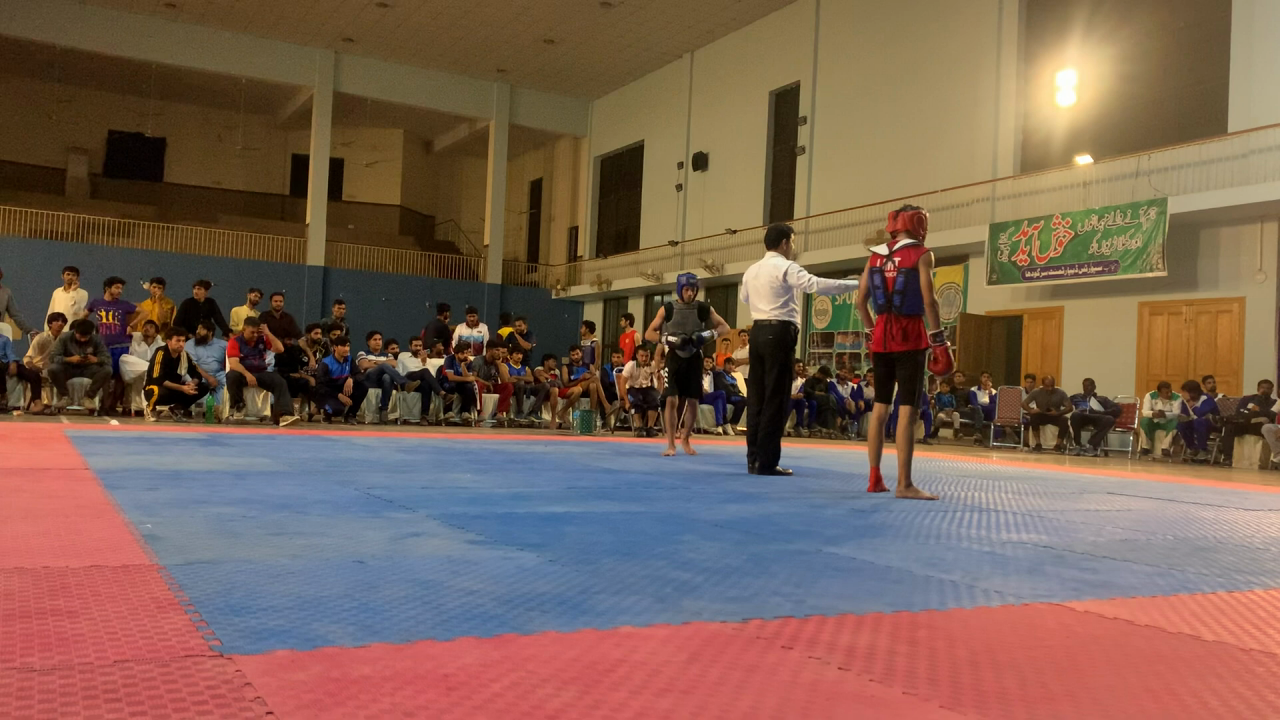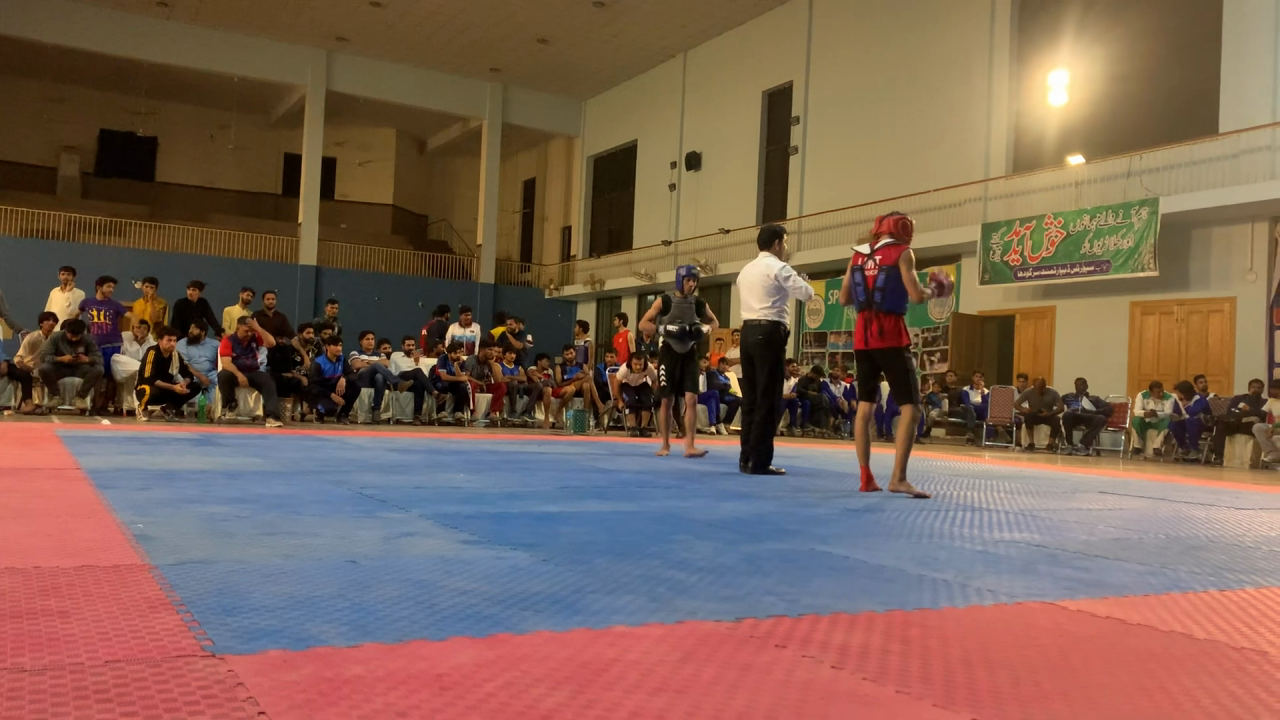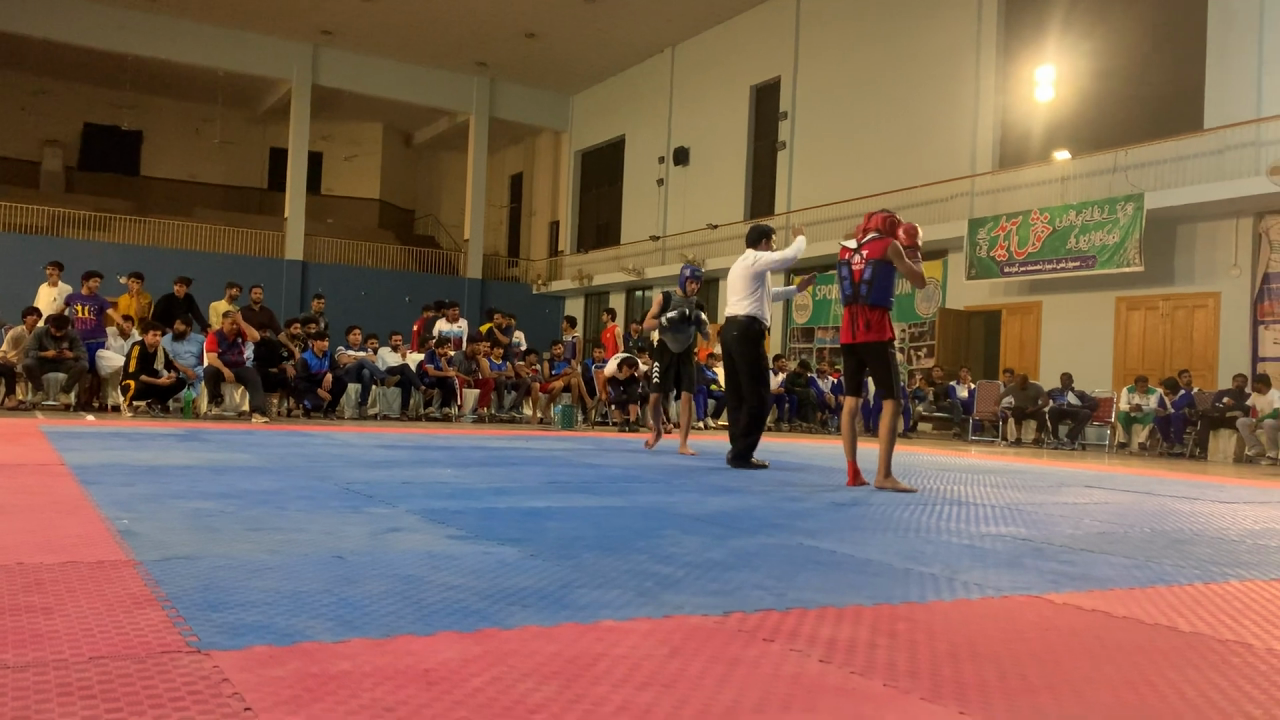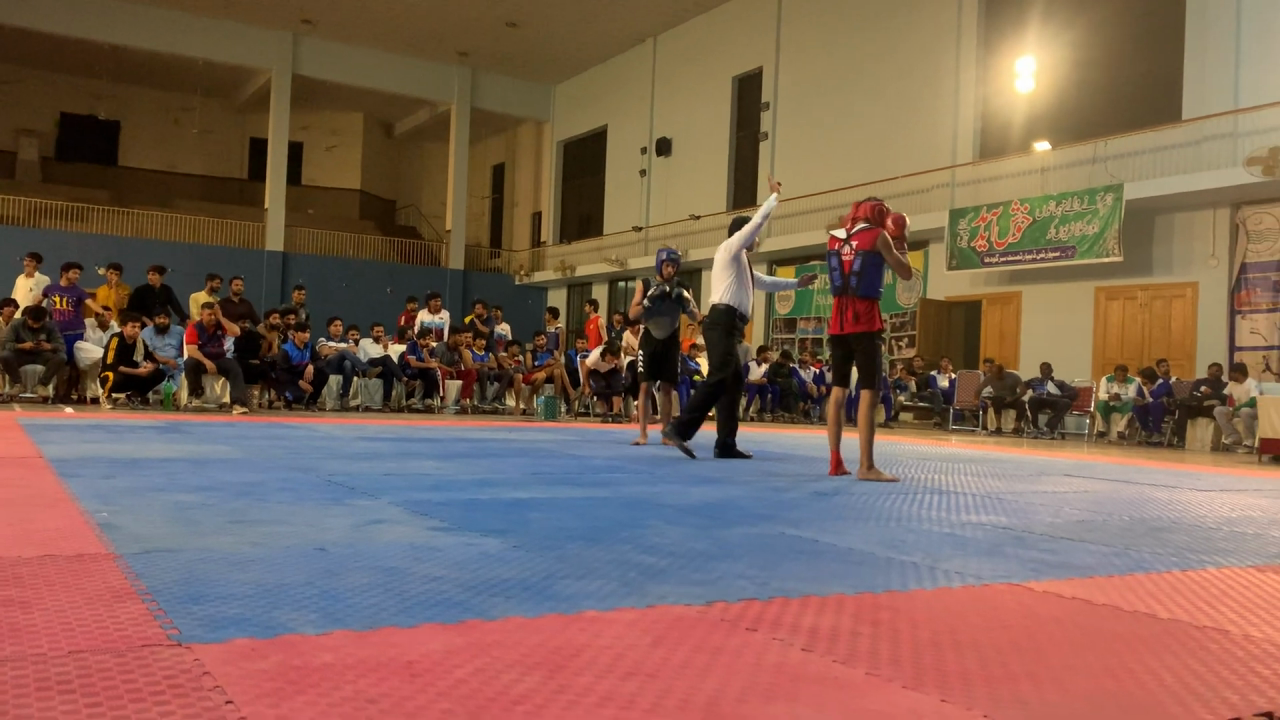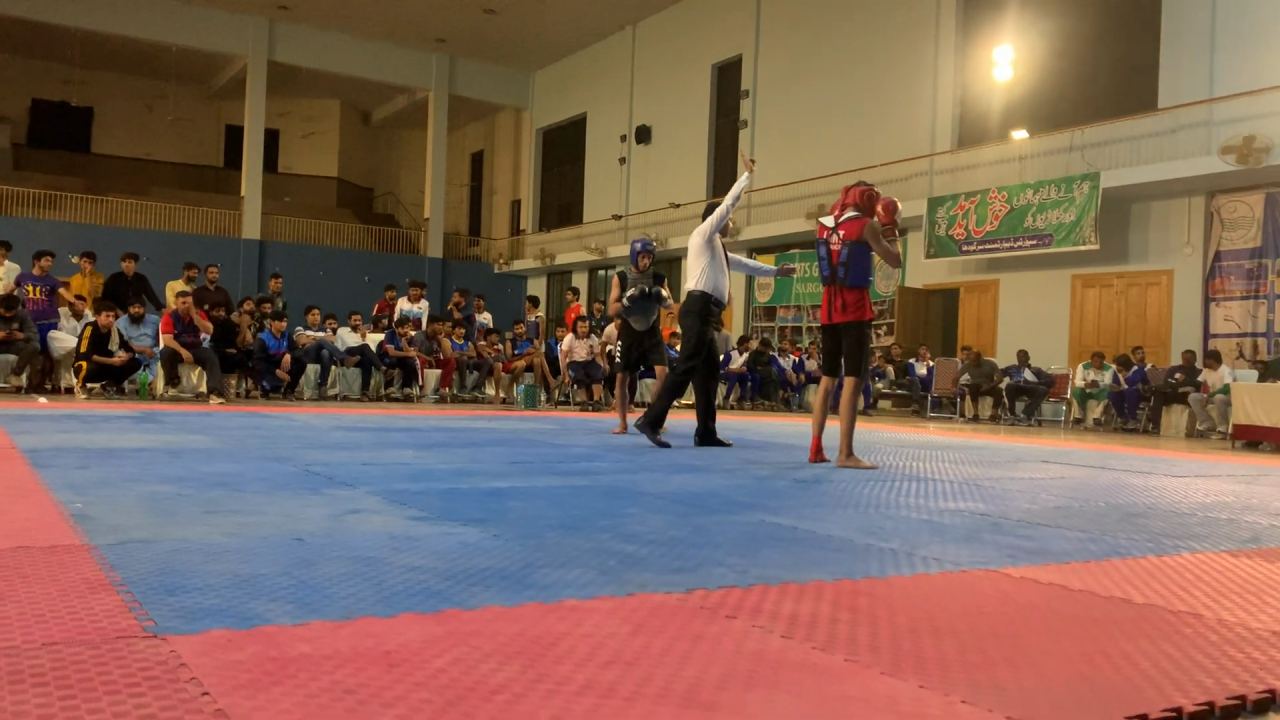
dt=0.3s
person 1, frame 1
left shoulder: (876, 255)
right shoulder: (921, 254)
left elbow: (861, 301)
right elbow: (929, 300)
right wrist: (938, 337)
left hip: (881, 337)
right hip: (909, 338)
left knee: (880, 407)
right knee: (908, 410)
left ankle: (875, 479)
right ankle: (904, 483)
person 1, frame 2
left shoulder: (858, 255)
right shoulder: (902, 253)
left elbow: (844, 298)
right elbow: (916, 296)
right wrist: (936, 288)
left hip: (863, 335)
right hip: (891, 336)
left knee: (865, 406)
right knee: (910, 407)
left ankle: (866, 478)
right ankle: (899, 477)
person 1, frame 3
left shoulder: (846, 248)
right shoulder: (889, 246)
right elbow: (919, 281)
right wrist: (912, 251)
left hip: (849, 329)
right hip: (876, 330)
left knee: (852, 400)
right knee: (891, 402)
left ankle: (853, 472)
right ankle: (884, 474)
person 1, frame 4
left shoulder: (834, 238)
right shoulder: (877, 236)
right elbow: (906, 273)
right wrist: (899, 242)
left hip: (838, 319)
right hip: (865, 321)
left knee: (838, 390)
right knee: (869, 393)
left ankle: (835, 462)
right ankle: (866, 466)
person 1, frame 5
left shoulder: (824, 226)
right shoulder: (865, 225)
right elbow: (895, 262)
right wrist: (890, 230)
left hip: (829, 308)
right hip: (855, 309)
left knee: (828, 379)
right knee: (853, 381)
left ankle: (816, 448)
right ankle: (845, 453)
person 2, frame 1
left shoulder: (752, 271)
right shoulder: (786, 268)
left elbow: (744, 298)
right elbow: (816, 284)
right wrist: (856, 284)
left hip: (758, 333)
right hip: (779, 334)
left knee: (758, 398)
right knee: (776, 399)
left ankle: (755, 458)
right ankle: (766, 462)
person 2, frame 2
left shoulder: (746, 271)
right shoulder: (778, 268)
right elbow: (806, 293)
left wrist: (785, 289)
right wrist: (801, 283)
left hip: (748, 333)
right hip: (769, 334)
left knee: (751, 399)
right knee: (767, 400)
left ankle: (748, 458)
right ankle: (759, 461)
person 2, frame 3
left shoulder: (741, 265)
right shoulder: (755, 260)
left elbow: (765, 294)
right elbow: (791, 255)
left wrist: (796, 288)
right wrist: (800, 238)
left hip: (733, 330)
right hip: (746, 332)
left knee: (739, 396)
right knee: (757, 397)
left ankle: (740, 454)
right ankle: (742, 453)
person 2, frame 4
left shoulder: (740, 263)
right shoulder: (731, 248)
left elbow: (765, 282)
right elbow: (758, 221)
left wrist: (797, 283)
right wrist: (774, 195)
left hip: (725, 323)
right hip: (724, 321)
left knee: (731, 382)
right knee: (719, 379)
left ankle: (726, 444)
right ankle: (679, 427)
person 2, frame 5
left shoulder: (717, 249)
right shoulder: (703, 234)
left elbow: (744, 264)
right elbow: (727, 203)
left wrist: (775, 271)
right wrist: (747, 175)
left hip: (705, 312)
right hip: (699, 309)
left knee: (708, 372)
right knee: (686, 367)
left ankle: (706, 432)
right ankle: (650, 421)
person 3, frame 1
left shoulder: (704, 308)
right shoulder: (667, 309)
left elbow: (724, 328)
right elbow: (649, 334)
left wrist: (709, 334)
right wrist: (667, 339)
left hip: (694, 359)
right hip: (674, 358)
left knee: (692, 402)
right knee: (671, 401)
left ankle: (685, 439)
right ankle: (671, 444)
person 3, frame 2
left shoulder: (700, 304)
right shoulder: (664, 301)
left elbow: (714, 322)
right elbow: (643, 324)
left wrist: (704, 330)
right wrist: (664, 329)
left hip: (689, 355)
right hip: (669, 353)
left knee: (691, 400)
right knee: (666, 400)
left ankle: (690, 445)
right ankle: (665, 444)
person 3, frame 3
left shoulder: (698, 305)
right shoulder: (664, 298)
left elbow: (707, 337)
right elbow: (647, 325)
left wrist: (703, 325)
right wrist: (667, 319)
left hip: (686, 354)
right hip: (664, 351)
left knee: (687, 398)
right knee: (655, 398)
left ankle: (683, 444)
right ankle: (657, 431)
person 3, frame 4
left shoulder: (682, 287)
right shoulder: (644, 285)
left elbow: (696, 317)
right elbow: (632, 314)
left wrist: (687, 303)
right wrist: (649, 300)
left hip: (671, 341)
right hip: (649, 339)
left knee: (667, 389)
right knee: (645, 387)
right ankle: (643, 434)
person 3, frame 5
left shoulder: (658, 277)
right shoulder: (621, 277)
left elbow: (669, 306)
right elbow: (612, 310)
left wrist: (663, 299)
right wrist: (629, 299)
left hip: (651, 331)
right hip: (629, 331)
left knee: (662, 372)
right knee: (622, 376)
right ankle: (623, 424)
